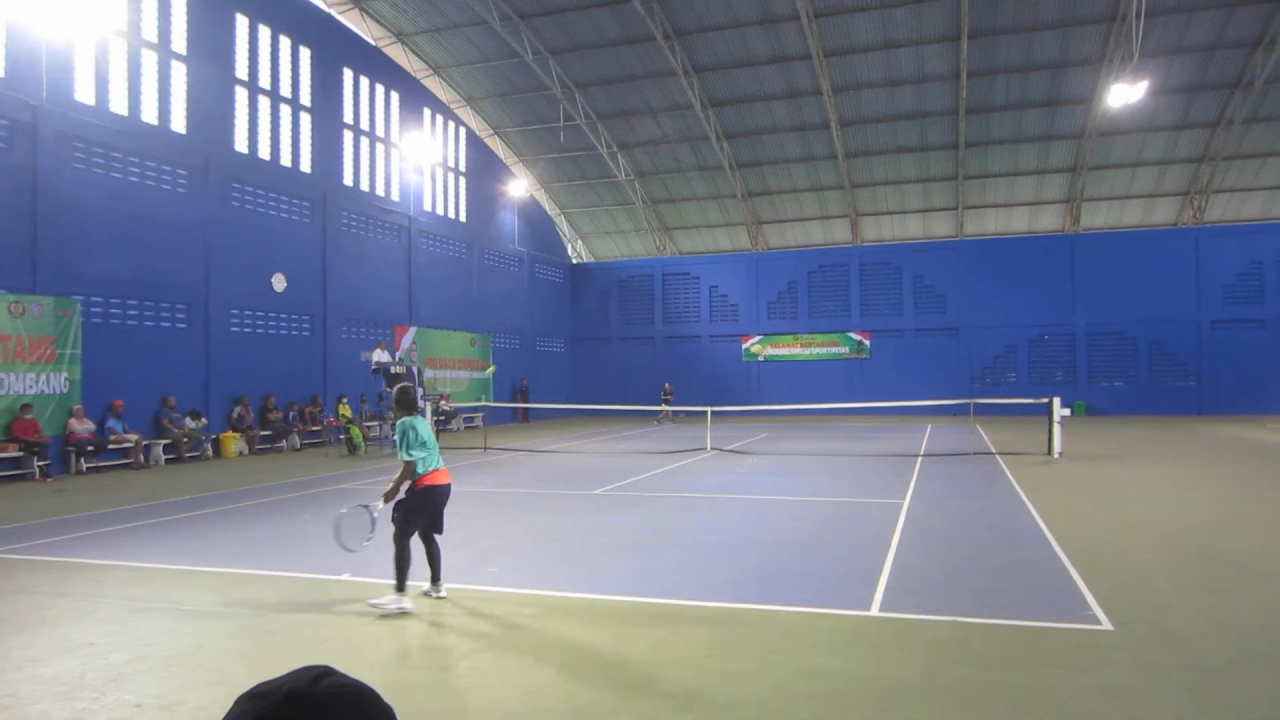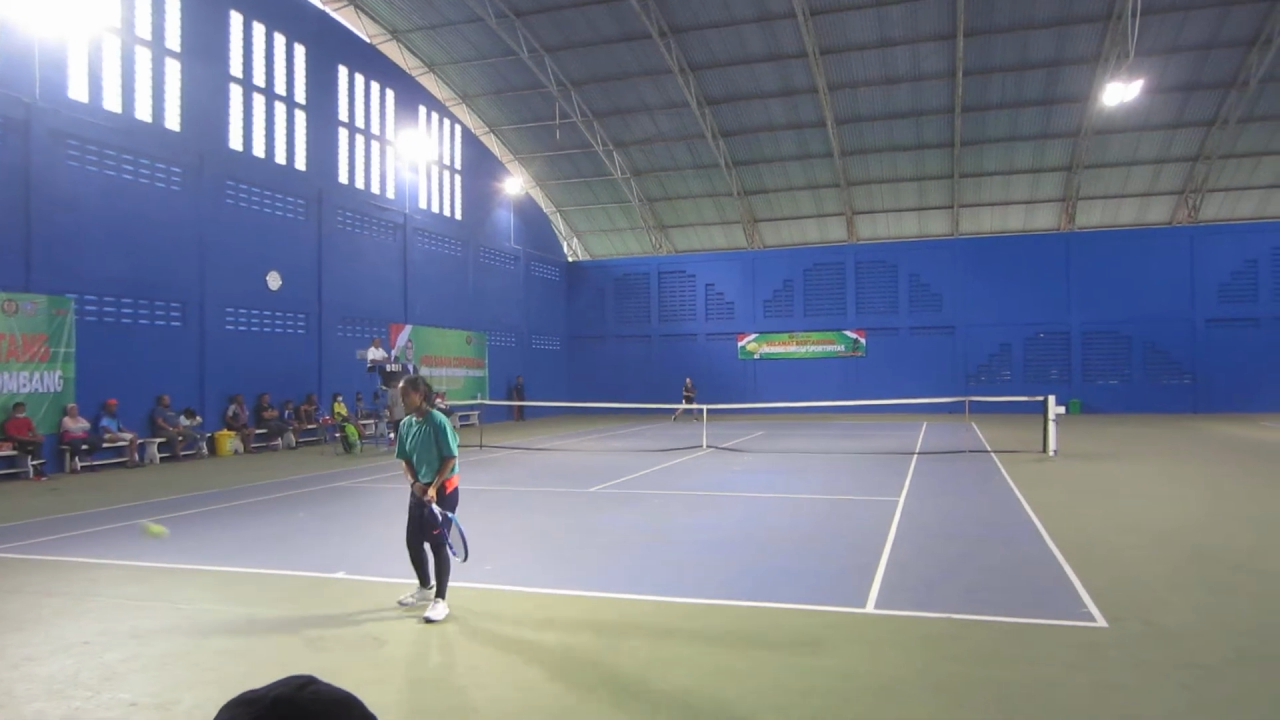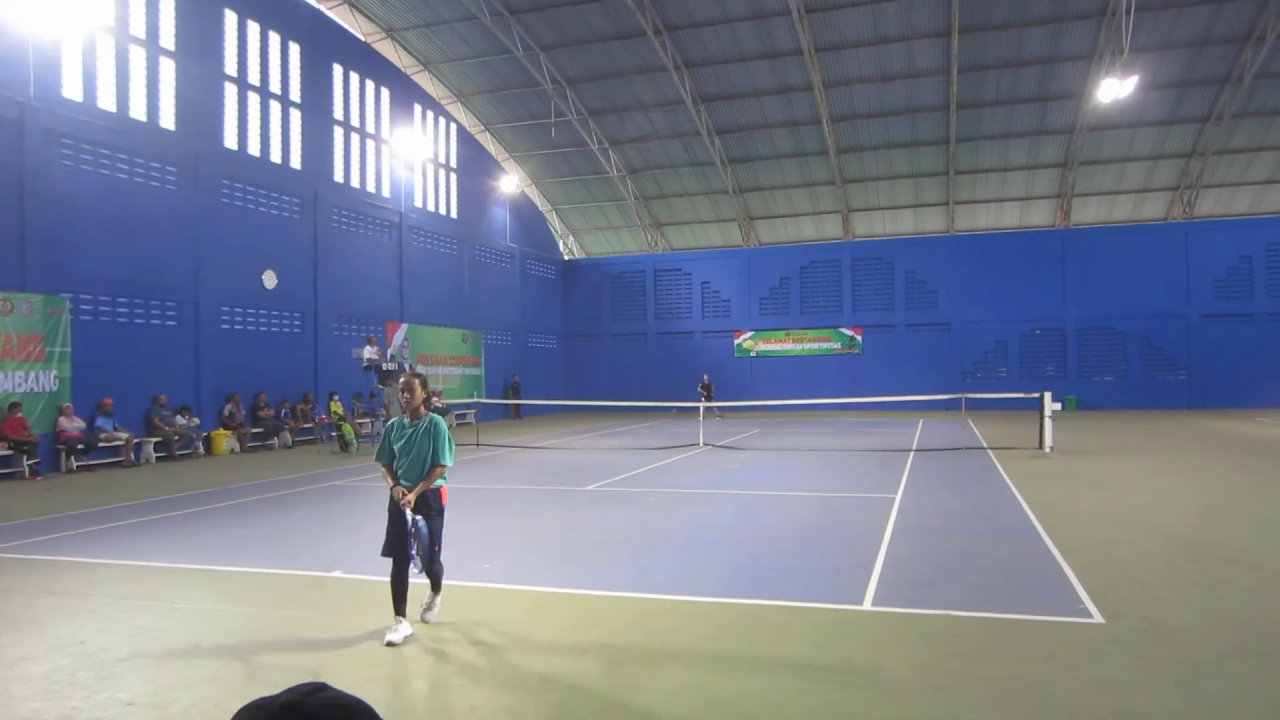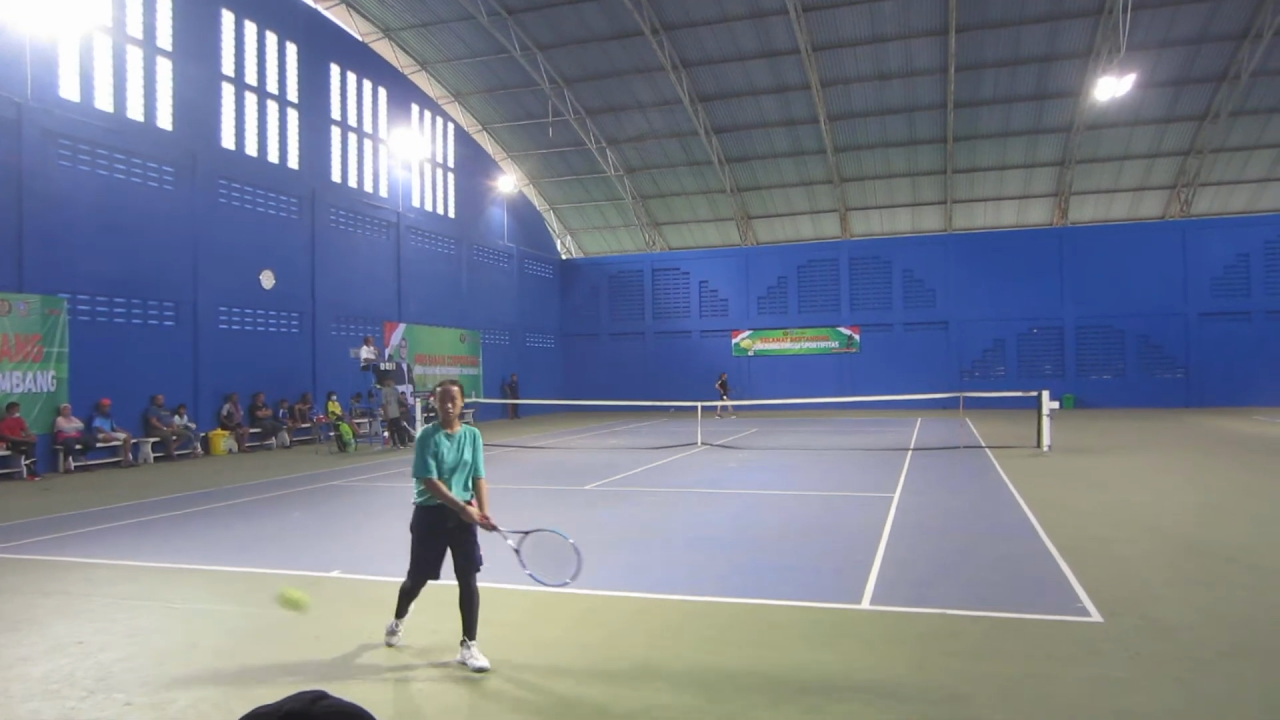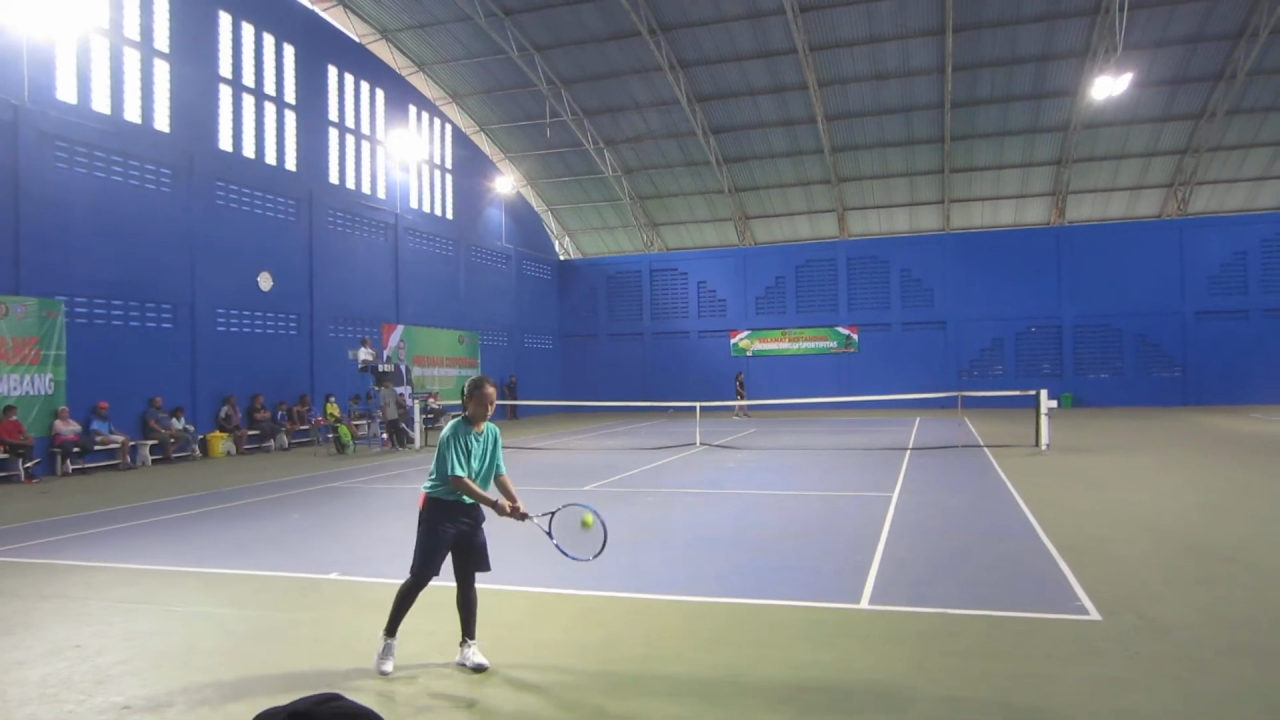
dt=0.5s
person 1, frame 1
left shoulder: (404, 424)
right shoulder: (421, 421)
left elbow: (410, 463)
left wrist: (394, 488)
right wrist: (398, 484)
left hip: (427, 486)
right hip: (442, 482)
left knee: (401, 537)
right knee: (427, 534)
left ankle: (400, 596)
right ankle: (436, 585)
person 1, frame 2
left shoulder: (438, 421)
right shoulder: (405, 425)
left elbow: (451, 458)
right elbow: (406, 460)
left wrist: (434, 487)
right wrist: (415, 483)
left hip: (443, 489)
right hip: (419, 490)
left knee: (438, 544)
right knee: (412, 541)
left ankle: (440, 601)
right ankle: (425, 587)
person 1, frame 3
left shoulder: (436, 424)
right shoulder: (393, 426)
left elbow: (440, 466)
right elbow: (386, 463)
left wrist: (415, 493)
right wrist: (395, 486)
left hip: (430, 497)
right hip: (400, 499)
left knee: (429, 557)
right knee: (399, 560)
left ankle: (435, 595)
right ankle: (401, 621)
person 1, frame 4
left shoulder: (473, 435)
right shoulder: (426, 436)
left elbow: (478, 477)
right elbow: (430, 482)
left wrist: (483, 511)
right wrist: (464, 508)
left hip: (461, 514)
right hip: (430, 514)
left knee: (468, 579)
right knee: (418, 578)
left ankle: (469, 644)
right ankle: (399, 619)
person 1, frame 5
left shoulder: (493, 433)
right shoulder: (454, 433)
left elbow: (499, 474)
right elbow: (458, 480)
left wrist: (516, 502)
right wrist: (494, 503)
left hip: (470, 511)
right hip: (440, 509)
left knee: (467, 581)
right knee: (419, 577)
left ankle: (467, 646)
right ankle: (389, 638)
